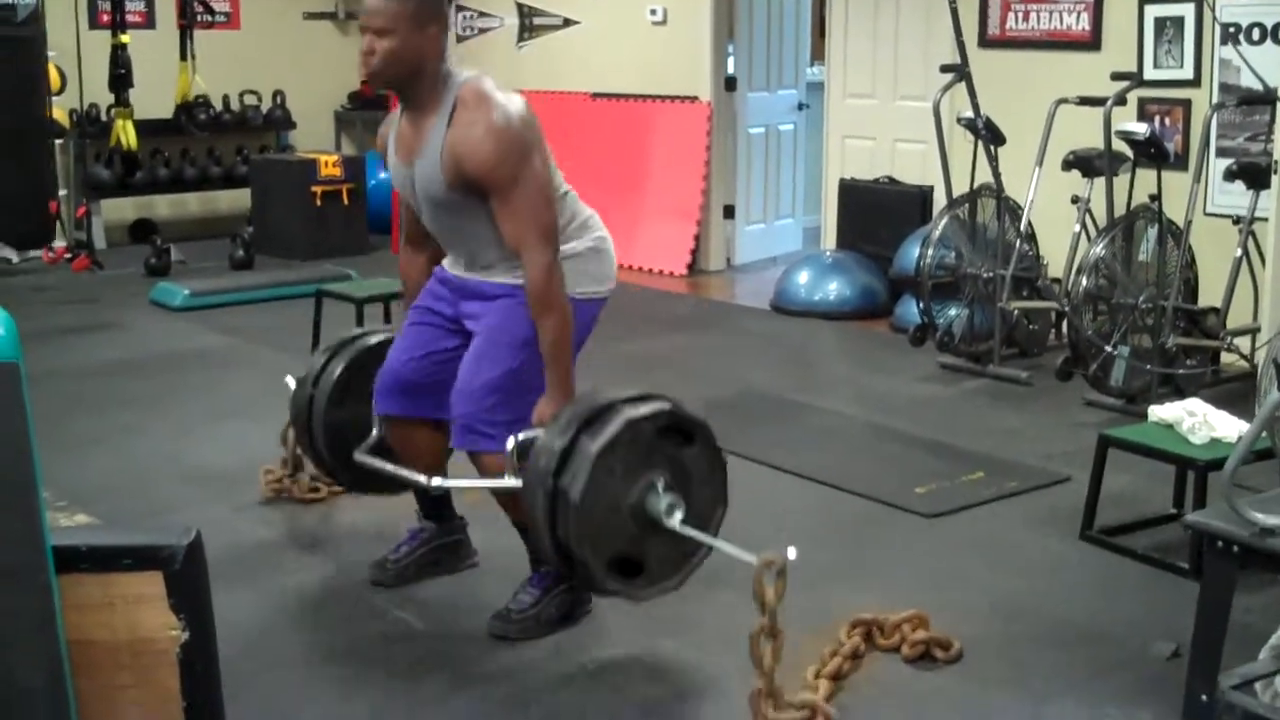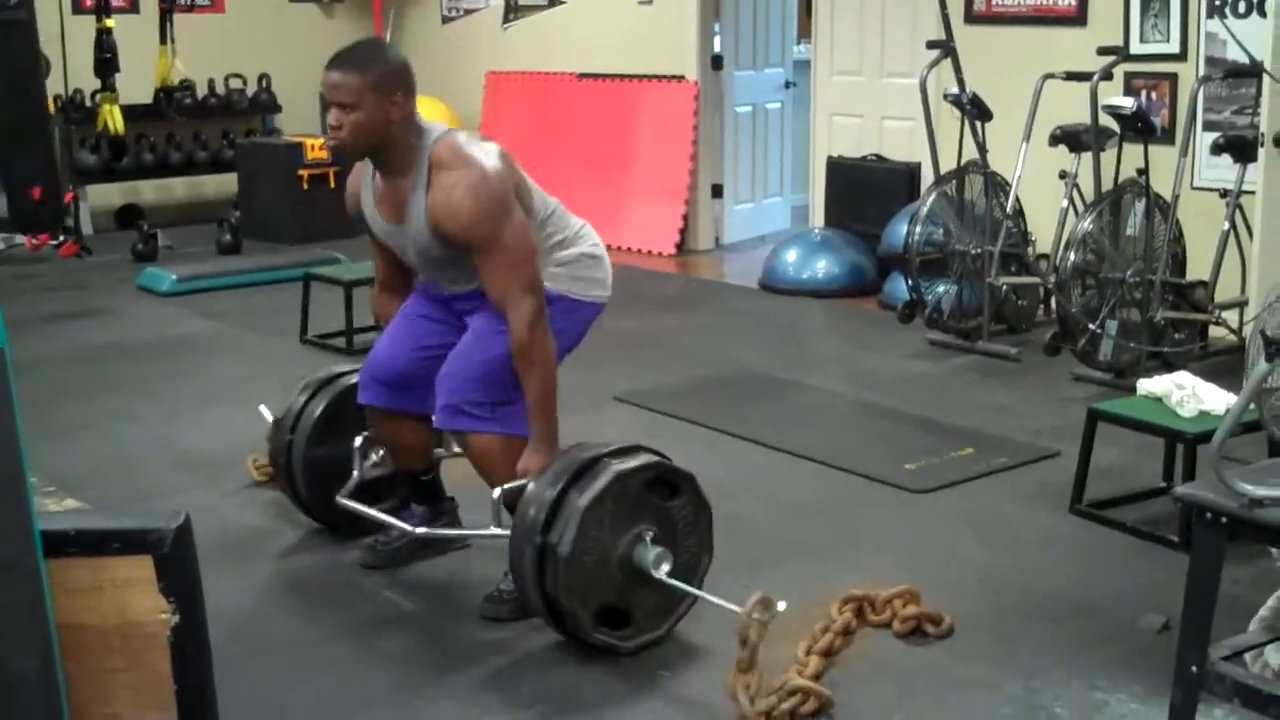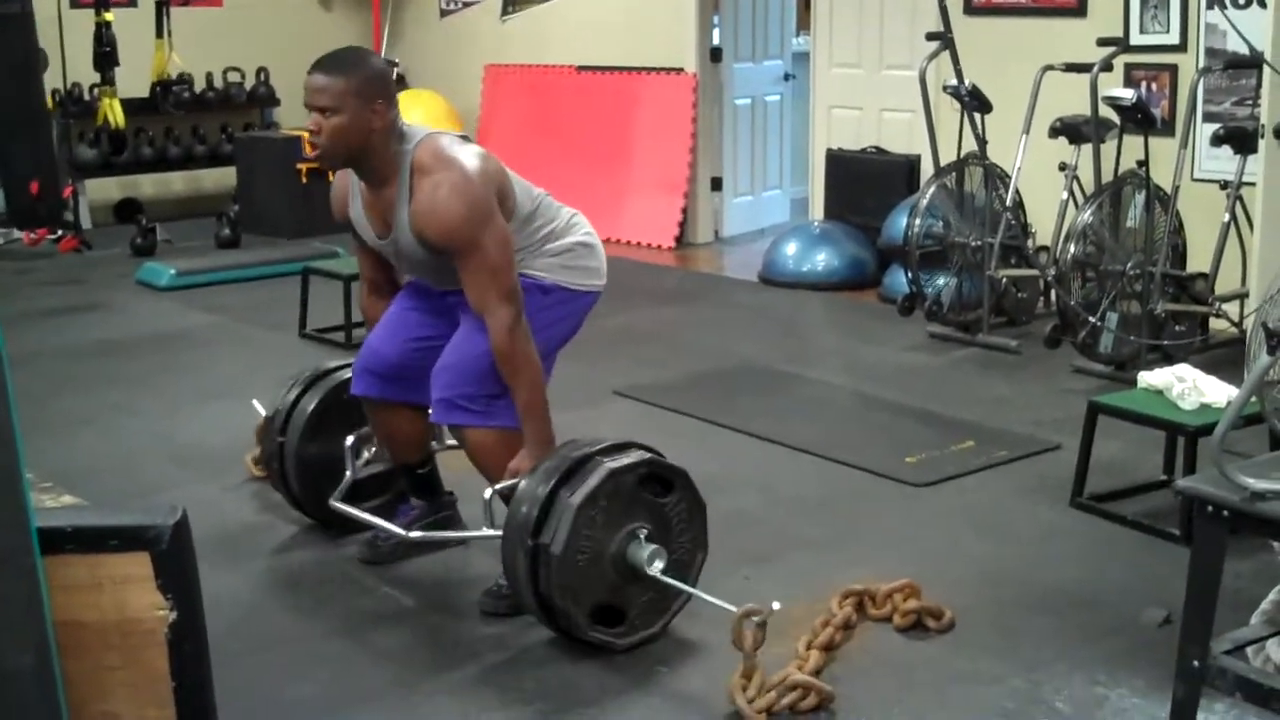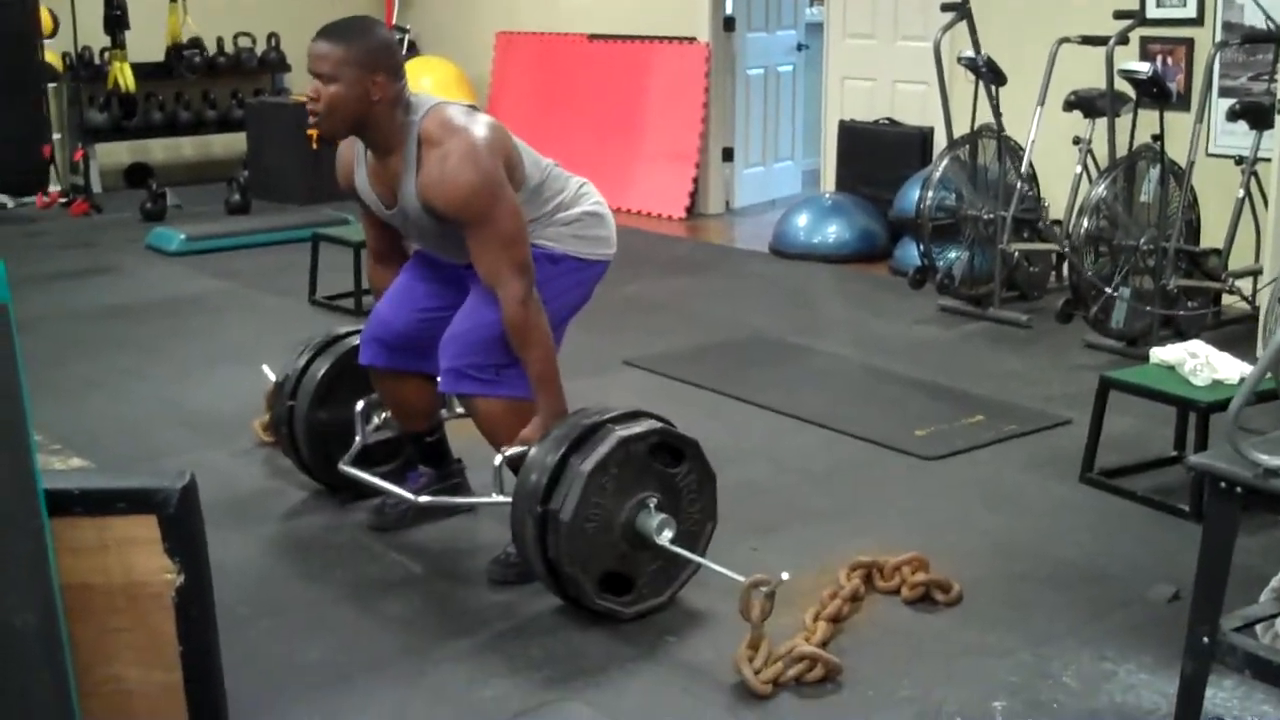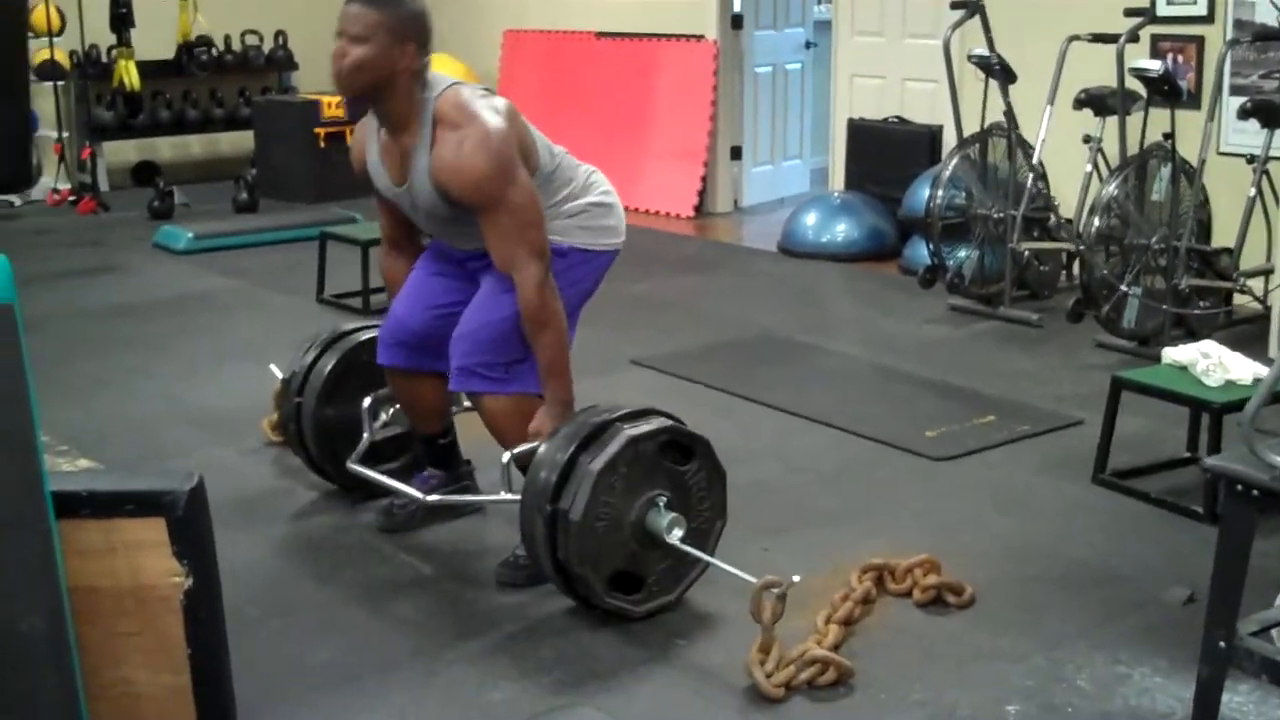
dt=0.4s
person 1, frame 1
left shoulder: (485, 126)
right shoulder: (397, 126)
left elbow: (539, 262)
right elbow: (416, 244)
left wrist: (558, 395)
right wrist: (416, 336)
left hip: (559, 271)
right hip: (467, 272)
left knee: (482, 422)
right knee: (399, 393)
left ankle: (560, 575)
right ankle: (443, 533)
person 1, frame 2
left shoulder: (464, 183)
right shoulder: (363, 183)
left elbow: (525, 313)
right elbow: (392, 287)
left wrist: (544, 446)
right wrist: (401, 354)
left hip: (558, 279)
right hip: (464, 280)
left knee: (469, 402)
right knee: (384, 382)
right ankle: (432, 514)
person 1, frame 3
left shoulder: (446, 187)
right shoulder: (348, 187)
left elbow: (505, 319)
right elbow: (377, 286)
left wrist: (539, 447)
left hip: (550, 269)
right hip: (460, 271)
left knee: (465, 395)
right knee: (378, 374)
right ankle: (430, 507)
person 1, frame 4
left shoulder: (454, 159)
right shoulder: (354, 157)
left elbow: (516, 290)
right elbow: (385, 256)
left wrist: (551, 417)
right wrist: (401, 320)
left hip: (561, 238)
right hip: (470, 240)
left knee: (474, 364)
right knee: (386, 343)
right ankle: (439, 475)
person 1, frame 5
left shoulder: (468, 139)
right shoulder: (371, 137)
left elbow: (529, 273)
right elbow: (397, 245)
left wrist: (558, 407)
right wrist: (406, 314)
left hip: (568, 229)
left knee: (484, 361)
right knee: (403, 343)
right ankle: (447, 479)
